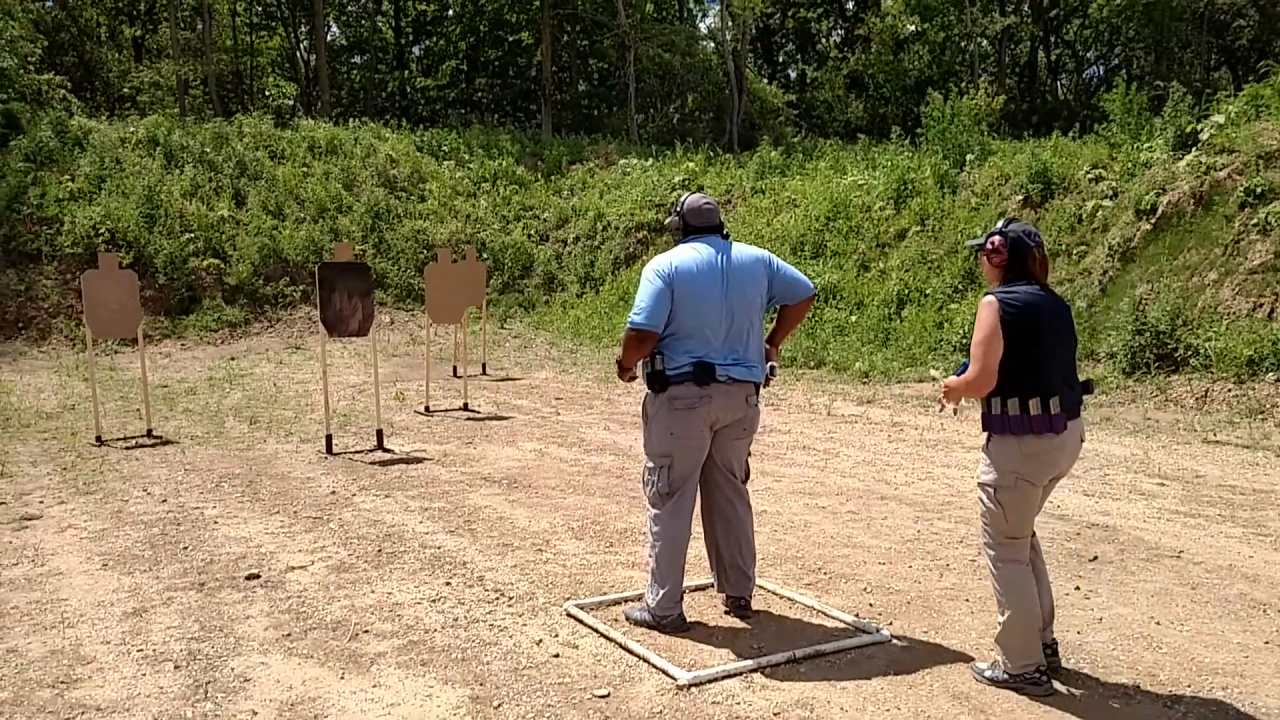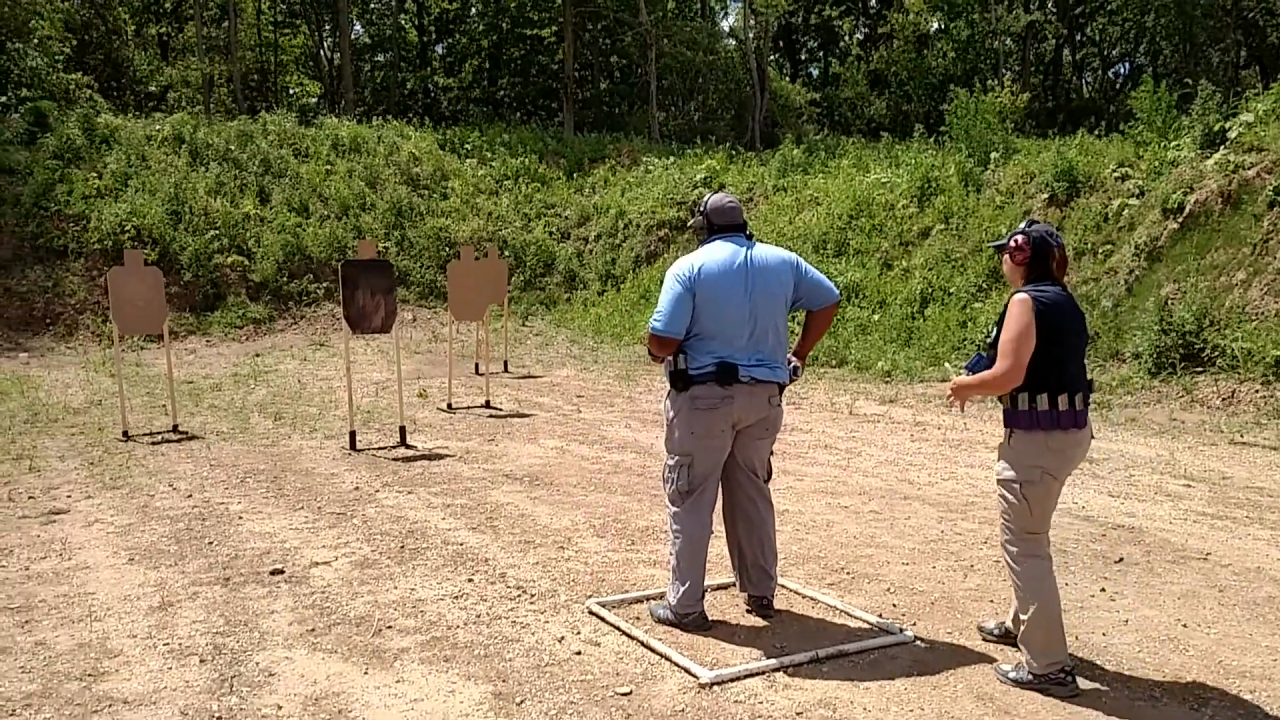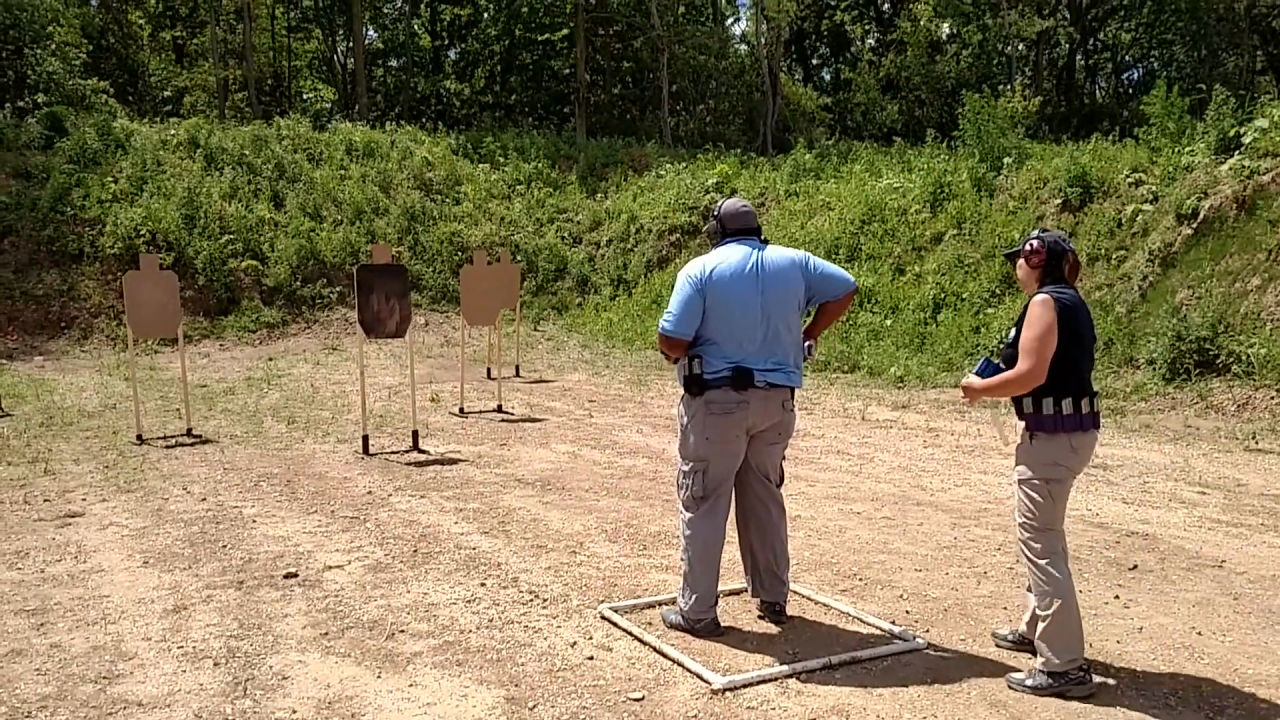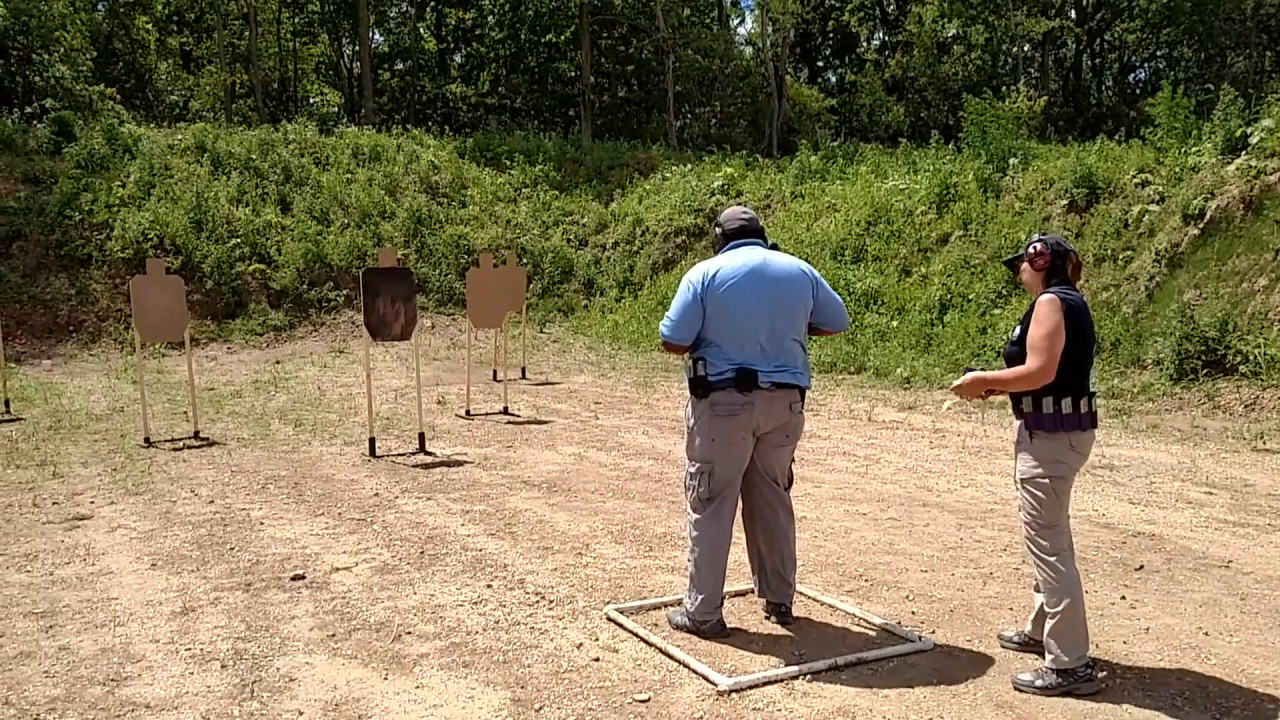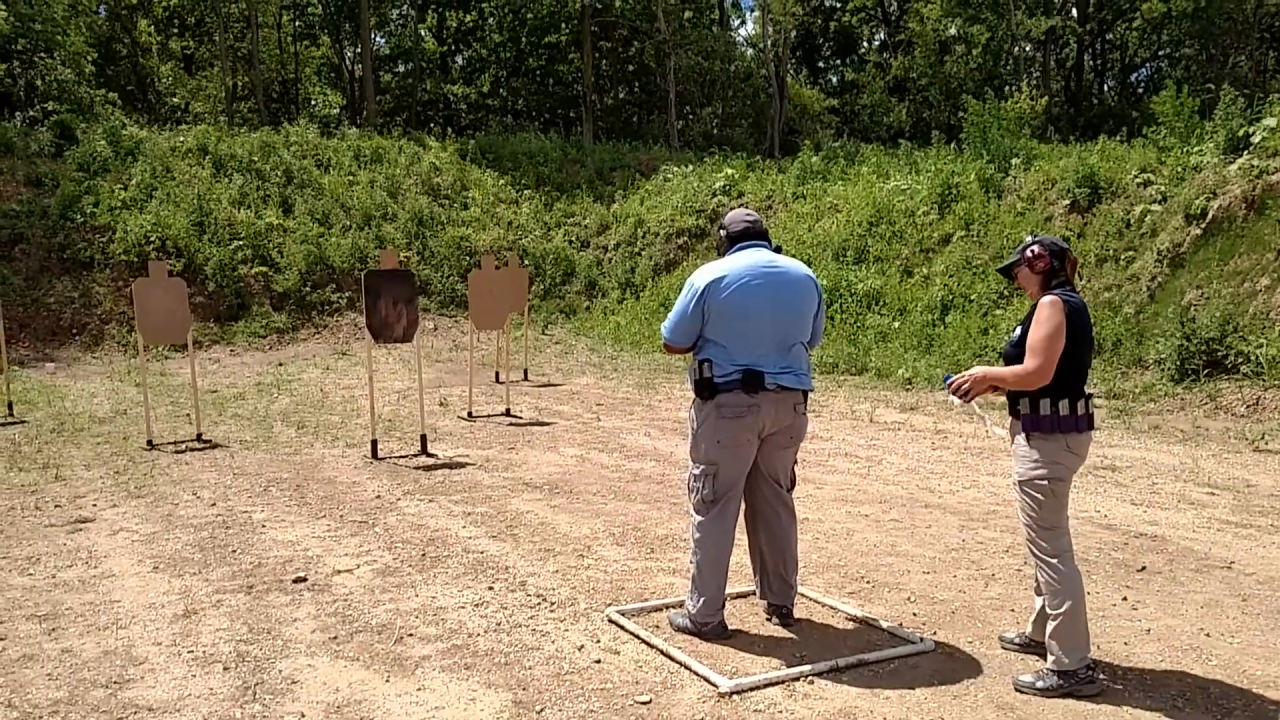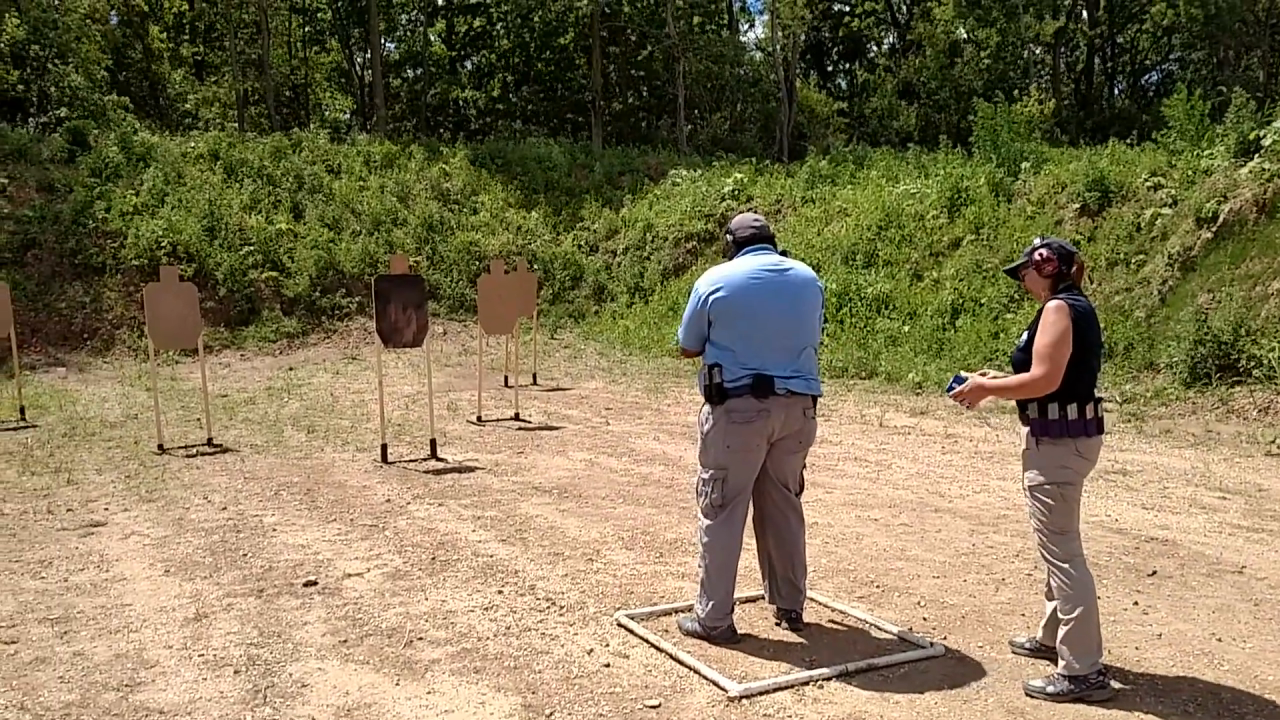
dt=0.4s
person 1, frame 1
left shoulder: (998, 303)
right shoulder: (1053, 303)
left elbow: (981, 381)
left wrist: (954, 387)
right wrist: (965, 386)
left hip: (1020, 439)
right hip: (1063, 432)
left knee: (1005, 549)
right knee: (1021, 538)
left ankle: (1023, 666)
right ankle: (1038, 639)
person 1, frame 2
left shoulder: (1026, 300)
right shoulder: (1062, 300)
left elbow: (1009, 375)
left wrist: (966, 385)
right wrist: (978, 384)
left hip: (1037, 435)
right hip: (1068, 429)
left knee: (1024, 545)
right knee: (1029, 536)
left ankle: (1048, 666)
right ankle: (1022, 623)
person 1, frame 3
left shoulder: (1045, 301)
right shoulder: (1066, 301)
left elbow: (1031, 375)
left wrist: (981, 388)
right wrist: (997, 382)
left hip: (1053, 435)
right hip: (1061, 431)
left knee: (1039, 543)
right knee: (1044, 537)
left ankle: (1064, 666)
right ankle: (1037, 629)
person 1, frame 4
left shoulder: (1051, 301)
right shoulder: (1066, 302)
left elbow: (1039, 372)
left wrist: (984, 379)
right wrist: (998, 386)
left hip: (1050, 434)
right hip: (1058, 430)
left knee: (1048, 543)
right knee: (1050, 537)
left ankle: (1071, 664)
right ankle: (1043, 629)
person 1, frame 5
left shoulder: (1052, 303)
right shoulder: (1064, 303)
left elbow: (1037, 373)
left wrist: (985, 375)
right wrist: (992, 381)
left hip: (1048, 436)
right hip: (1055, 431)
left knee: (1049, 544)
right knee: (1048, 539)
left ankle: (1071, 665)
right ankle: (1043, 631)
person 1, frame 6
left shoulder: (1059, 307)
right shoulder: (1073, 307)
left elbow: (1044, 380)
left wrist: (986, 388)
right wrist: (999, 379)
left hip: (1058, 440)
right hip: (1066, 435)
left knee: (1062, 550)
right knee: (1057, 545)
left ankle: (1083, 670)
right ankle: (1053, 636)
person 2, frame 1
left shoulder: (666, 265)
right shoulder: (756, 260)
left elbow: (642, 333)
right elbow: (803, 294)
left wrist: (626, 363)
right wrist: (772, 344)
left hip: (683, 396)
right hip: (741, 395)
left knee: (669, 501)
right knee: (731, 495)
left ankle: (664, 607)
right ankle: (739, 594)
person 2, frame 2
left shoulder: (690, 266)
right shoulder: (781, 261)
left elbow: (663, 339)
right elbow: (828, 300)
left wrist: (657, 352)
right wrist: (799, 355)
left hip: (704, 396)
right hip: (764, 396)
left knee: (690, 500)
right knee: (752, 495)
left ankle: (685, 606)
right ankle: (760, 593)
person 2, frame 3
left shoulder: (701, 269)
right shoulder: (793, 262)
left elbow: (672, 339)
right elbow: (846, 287)
left wrist: (675, 355)
right wrist: (811, 332)
left hip: (717, 400)
right hip: (776, 400)
left knee: (703, 506)
right knee: (765, 499)
left ankle: (697, 611)
right ankle: (773, 599)
person 2, frame 4
left shoulder: (706, 273)
right shoulder: (800, 272)
left elbow: (673, 341)
right elbow: (836, 322)
left hip: (724, 402)
right hip: (784, 400)
left knee: (710, 507)
right knee: (772, 501)
left ankle: (703, 612)
right ankle: (779, 600)
person 2, frame 5
left shoulder: (710, 276)
right shoulder: (804, 277)
left elbow: (673, 342)
right elbow: (811, 339)
left hip: (728, 404)
right hip: (788, 402)
left knee: (713, 508)
right knee: (775, 503)
left ankle: (704, 613)
right ankle: (781, 601)
person 2, frame 6
left shoulder: (716, 281)
right shoulder: (809, 279)
left elbow: (689, 347)
left hip: (738, 408)
right hip: (798, 406)
left knee: (722, 512)
right knee: (784, 507)
left ankle: (714, 618)
right ankle: (790, 606)
